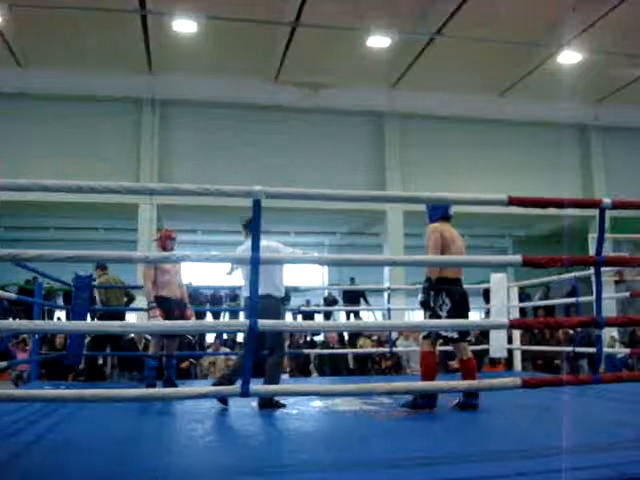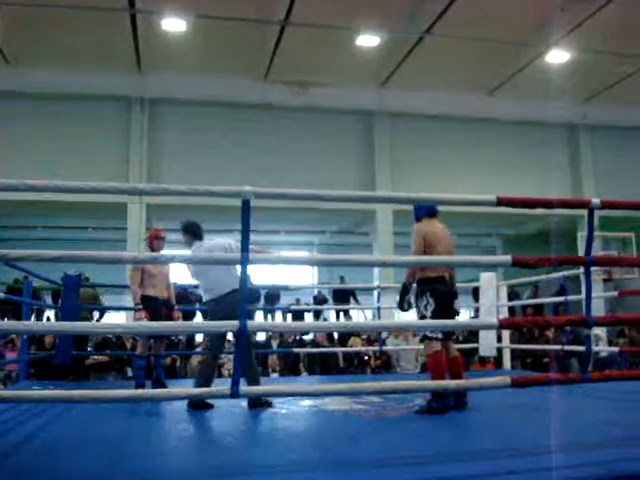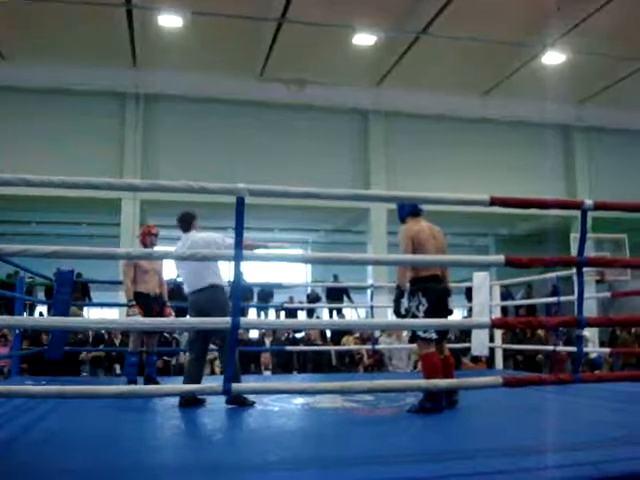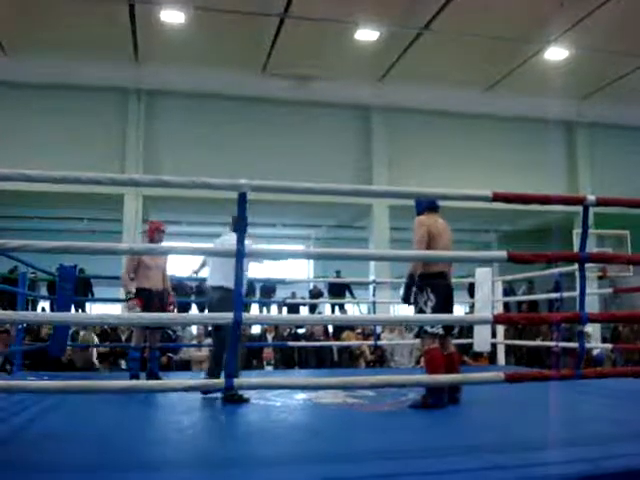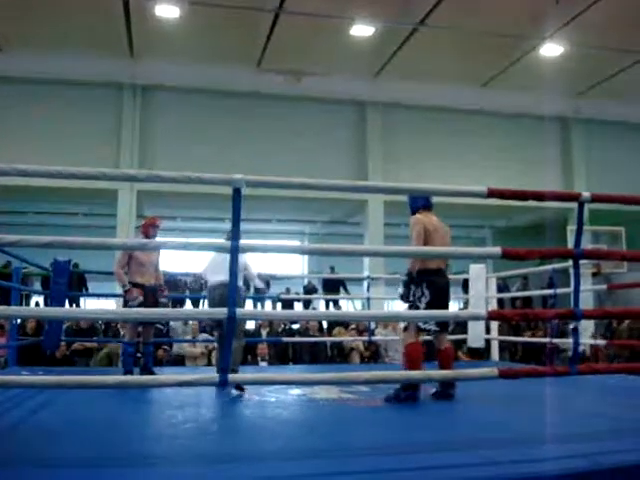
dt=0.5s
person 1, frame 1
left shoulder: (434, 229)
right shoulder: (457, 235)
left wrist: (427, 287)
left hip: (443, 289)
right hip: (458, 289)
left knee: (429, 340)
right knee: (461, 343)
left ankle: (427, 396)
right ankle: (471, 397)
person 1, frame 2
left shoulder: (421, 228)
right shoulder: (447, 232)
left wrist: (404, 290)
right wrist: (453, 294)
left hip: (429, 289)
right hip: (445, 288)
left knee: (432, 342)
right knee: (447, 342)
left ankle: (441, 398)
right ankle: (459, 395)
person 1, frame 3
left shoulder: (408, 230)
right shoulder: (437, 231)
left elbow: (405, 265)
right elbow: (444, 267)
left wrist: (399, 295)
right wrist: (446, 293)
left hip: (422, 288)
right hip: (439, 287)
left knee: (425, 343)
right knee: (439, 343)
left ankle: (433, 398)
right ankle: (449, 394)
person 1, frame 4
left shoulder: (422, 221)
right shoulder: (445, 226)
left wrist: (409, 283)
left hip: (430, 284)
right hip: (444, 283)
left knee: (428, 339)
right knee: (444, 338)
left ankle: (435, 394)
right ankle: (453, 390)
person 1, frame 5
left shoulder: (418, 220)
right shoulder: (443, 226)
left wrist: (409, 279)
left hip: (426, 280)
right hip: (442, 280)
left knee: (411, 331)
right knee: (440, 334)
left ankle: (411, 387)
right ankle: (447, 386)
person 2, frame 1
left shoulder: (241, 250)
right shoulder: (274, 247)
left elbow: (233, 267)
right elbow: (300, 255)
left wrist: (231, 270)
left hip: (251, 302)
right hip: (271, 302)
left knee: (251, 348)
right knee: (275, 350)
left ankle: (224, 382)
right ankle: (267, 397)
person 2, frame 2
right shoulder: (222, 244)
right elbow: (252, 252)
left hip: (213, 305)
right hip: (235, 299)
left knee: (212, 351)
right knee: (245, 347)
left ankle: (197, 397)
right ankle: (255, 396)
person 2, frame 3
left shoulder: (178, 249)
right shoulder: (207, 238)
right elbow: (240, 245)
right wrist: (267, 246)
left hip: (194, 298)
right hip: (214, 294)
left knee: (196, 348)
right knee: (226, 343)
left ankle: (188, 395)
right ankle: (234, 393)
person 2, frame 4
left shoulder: (218, 243)
left elbow: (205, 261)
left wrist: (197, 270)
left hip: (213, 293)
right hip: (228, 295)
left knee: (219, 341)
right ankle: (229, 390)
person 2, frame 5
left shoulder: (216, 255)
right shoulder: (238, 253)
left elbow: (203, 274)
right elbow: (248, 271)
right wrist: (261, 285)
left hip: (212, 292)
right hip: (230, 290)
left knee: (222, 335)
right knee: (236, 335)
left ankle: (221, 374)
right ankle: (232, 373)
person 3, frame 1
left shoulder: (177, 262)
right elbow: (148, 284)
left wrist: (187, 305)
right wrist: (152, 305)
left hip: (177, 303)
right hip: (161, 302)
left knee: (172, 345)
right knee: (156, 343)
left ankle: (170, 381)
right ankle: (150, 384)
person 3, frame 2
left shoulder: (165, 262)
right elbow: (134, 285)
left wrist: (174, 307)
right wrist: (138, 307)
left hip: (164, 304)
right hip: (148, 303)
left knee: (160, 345)
right knee: (143, 344)
left ankle: (159, 382)
right ankle: (139, 385)
person 3, frame 3
left shoulder: (158, 259)
right elbow: (127, 282)
left wrist: (166, 304)
right wrist: (131, 304)
left hip: (156, 301)
right hip: (141, 299)
left knee: (152, 343)
right knee: (135, 341)
left ankle: (150, 378)
right ankle: (131, 381)
person 3, frame 4
left shoulder: (163, 254)
right elbow: (126, 275)
left wrist: (169, 294)
right wrist: (130, 296)
left hip: (159, 297)
right hip: (143, 296)
left knee: (155, 339)
right knee: (139, 337)
left ankle: (153, 374)
right ankle: (134, 376)
person 3, frame 5
left shoulder: (156, 249)
right elbow: (118, 269)
left wrist: (162, 289)
right wrist: (127, 289)
left hip: (151, 292)
right hip: (136, 291)
left knee: (149, 333)
right knee: (131, 332)
left ankle: (147, 369)
right ankle: (128, 371)
